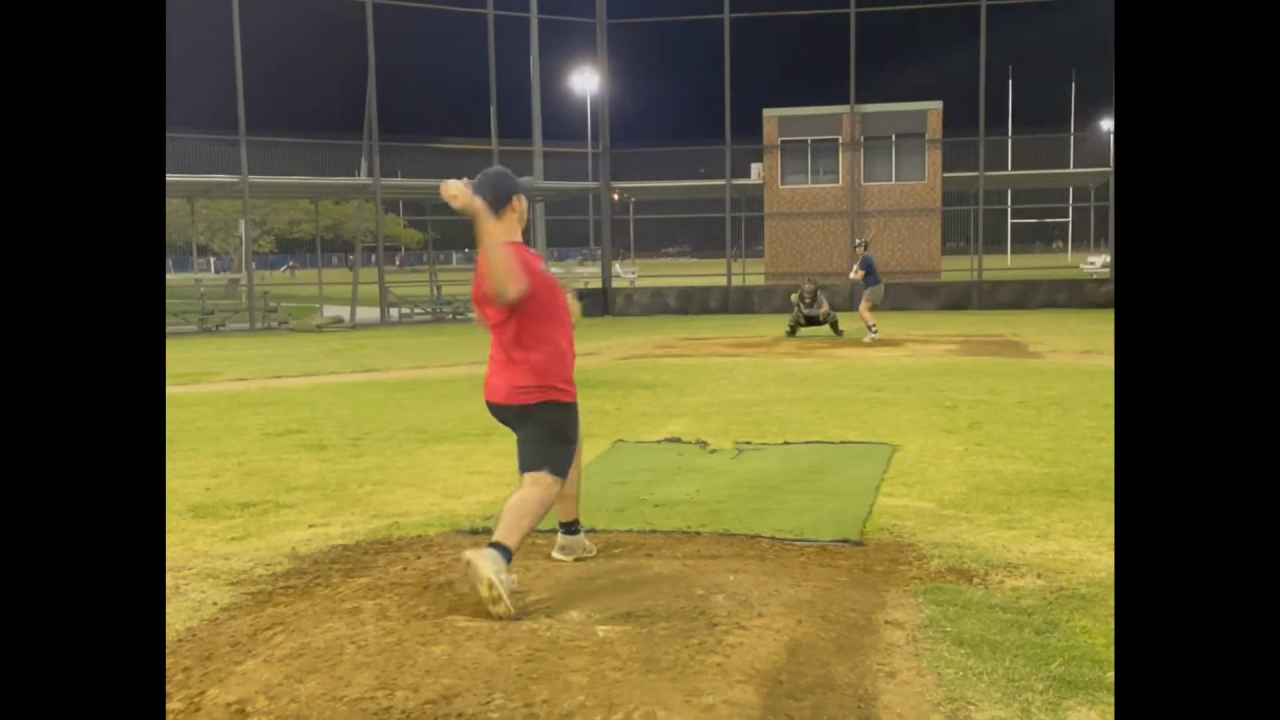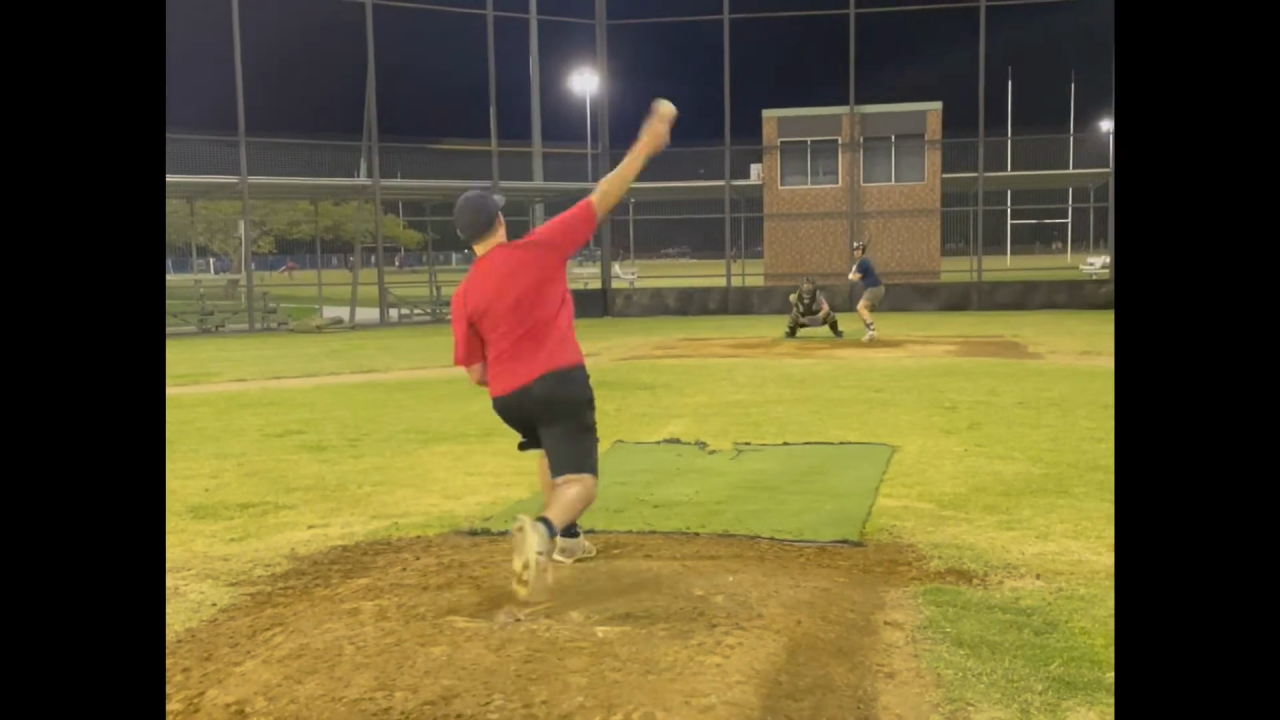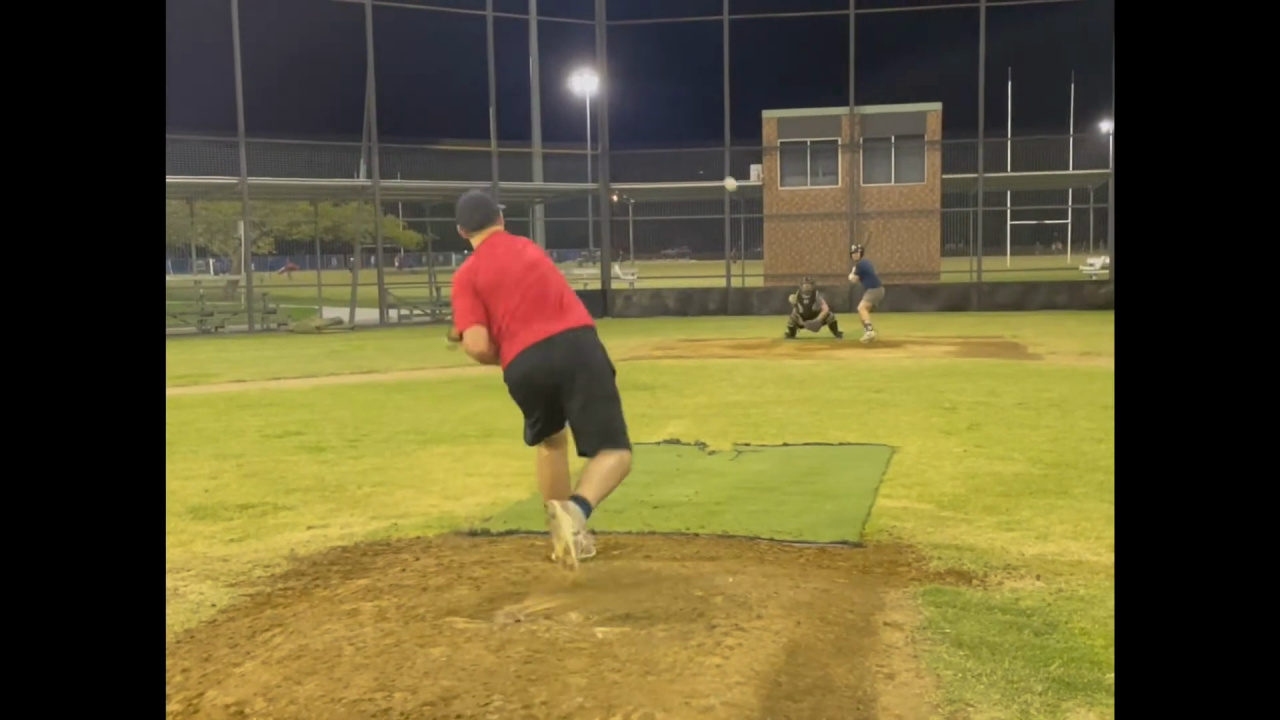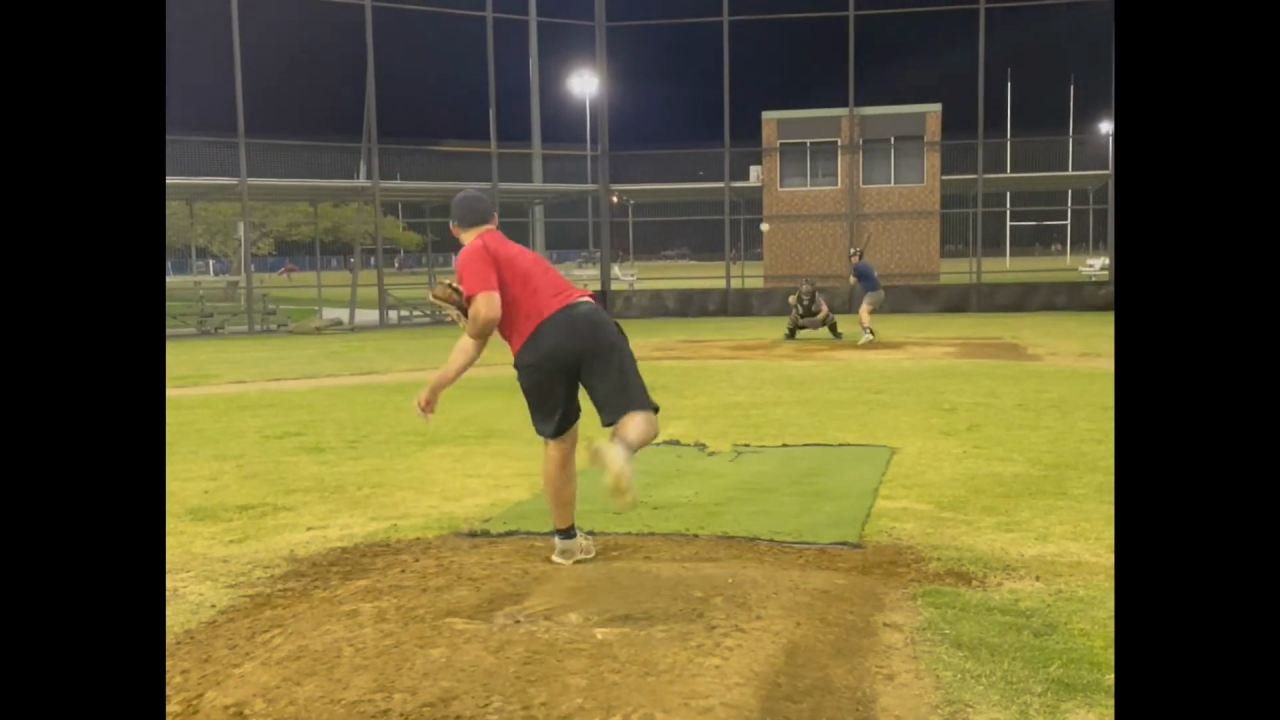
dt=0.1s
person 1, frame 1
left shoulder: (519, 256)
right shoulder: (506, 259)
right elbow: (508, 290)
right wrist: (480, 213)
left hip: (528, 391)
right hip: (538, 395)
left knee: (565, 446)
right knee: (542, 482)
left ankle: (571, 536)
right ankle: (493, 557)
person 1, frame 2
left shoulder: (464, 295)
right shoulder: (535, 250)
left elbow: (476, 375)
right elbow: (602, 197)
right wrist: (651, 137)
left hip: (507, 397)
right hip: (557, 383)
left knee: (555, 450)
right knee: (578, 482)
left ankle: (566, 537)
right ankle: (544, 528)
person 1, frame 3
left shoulder: (467, 274)
right shoulder: (528, 248)
left elbow: (476, 347)
left wrist: (503, 355)
left hip: (526, 365)
right hip: (577, 348)
left knee: (550, 443)
right knee: (611, 457)
left ankle: (572, 537)
right ankle: (575, 509)
person 1, frame 4
left shoulder: (470, 255)
right shoulder: (510, 249)
left elbow: (486, 315)
left wrist: (469, 324)
right wrist: (436, 385)
left hip: (539, 345)
right hip: (586, 323)
left knee: (559, 440)
right knee: (640, 422)
left ankle: (566, 539)
right ankle: (618, 448)
